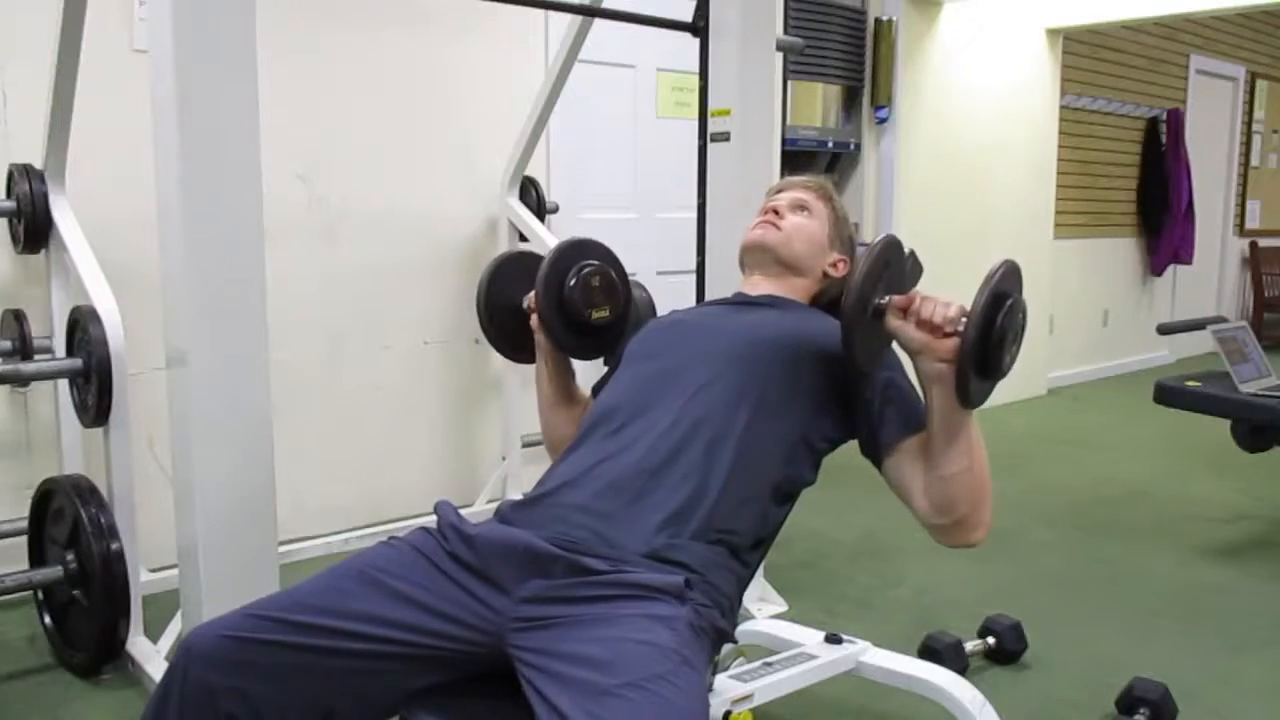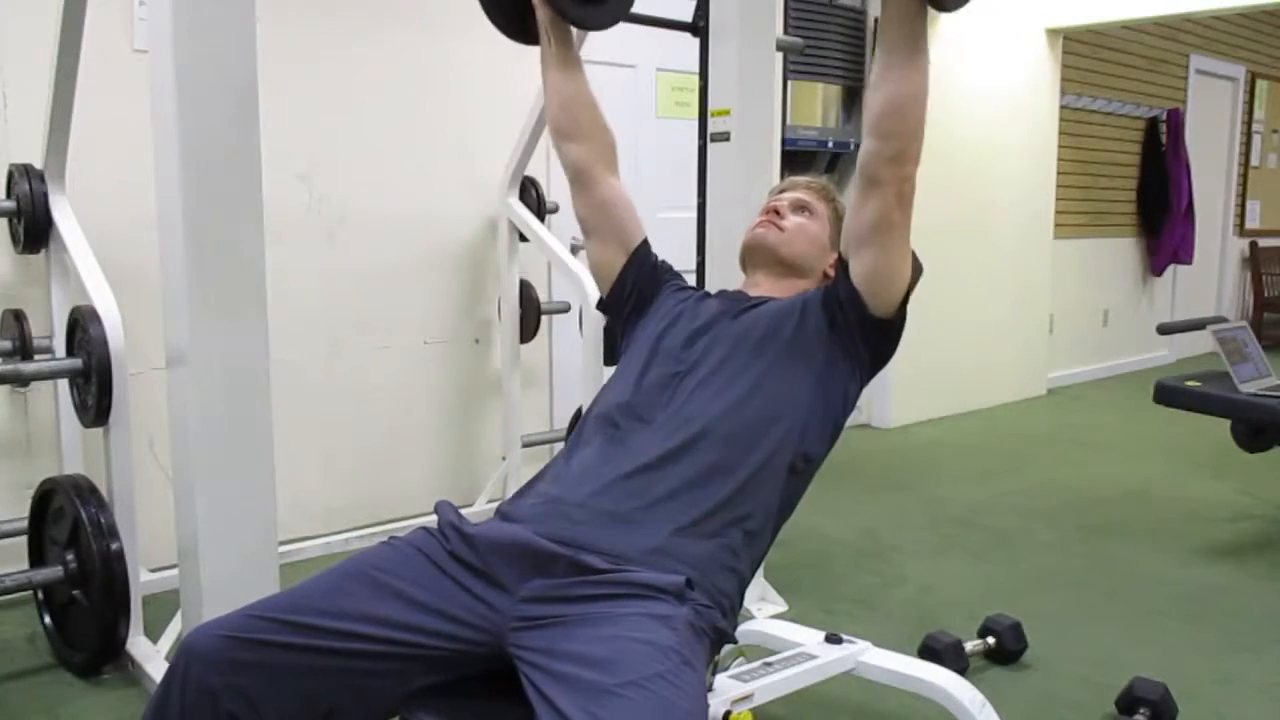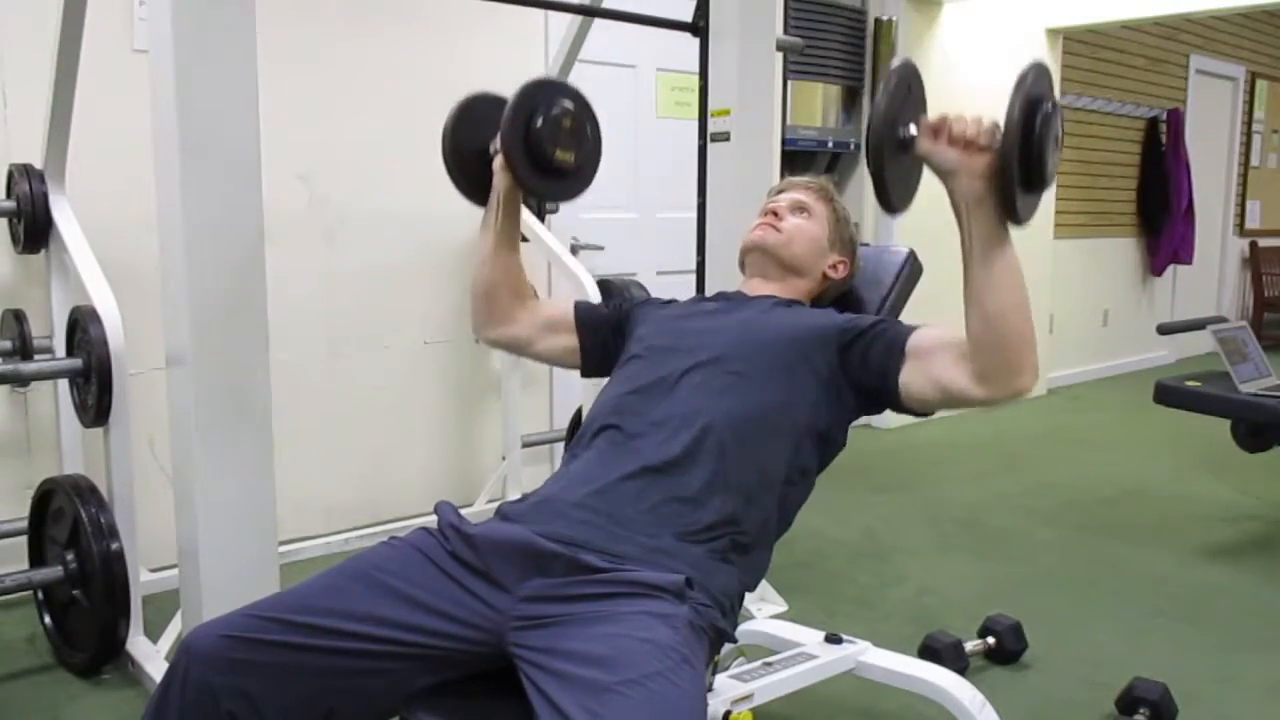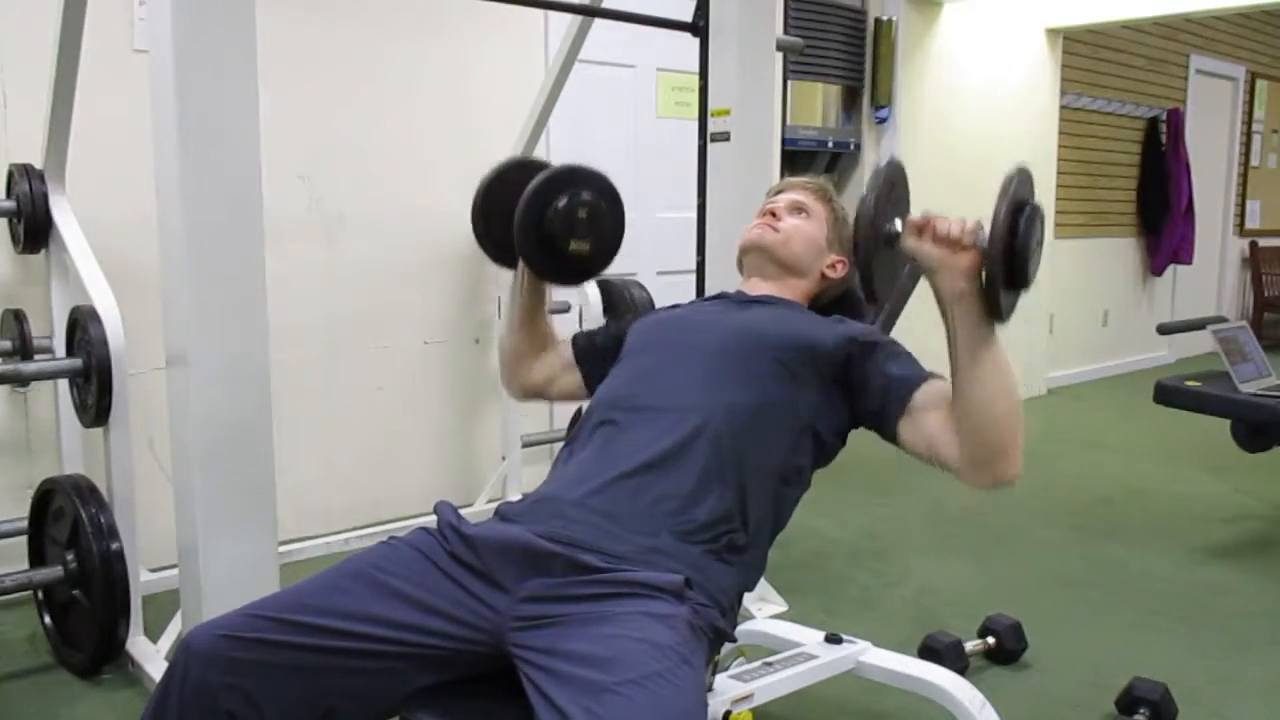
dt=1s
person 1, frame 1
left shoulder: (842, 349)
right shoulder: (664, 327)
left elbow: (959, 520)
left wrist: (945, 377)
right wrist: (552, 347)
left hip: (648, 595)
right hip: (495, 551)
person 1, frame 2
left shoulder: (834, 334)
right shoulder: (661, 304)
left elbow: (888, 174)
right elbow: (588, 164)
left hip: (642, 596)
right hip: (496, 549)
person 1, frame 3
left shoulder: (839, 341)
right shoulder: (656, 318)
left elbow: (999, 377)
right elbow: (500, 319)
left wrist: (975, 200)
right wrist: (507, 189)
left hip: (645, 595)
right hip: (500, 550)
person 1, frame 4
left shoulder: (838, 346)
right shoulder: (660, 321)
left elbow: (991, 457)
right elbow: (523, 371)
left wrist: (962, 296)
right wrist: (531, 260)
left hip: (644, 595)
right hip: (501, 552)
